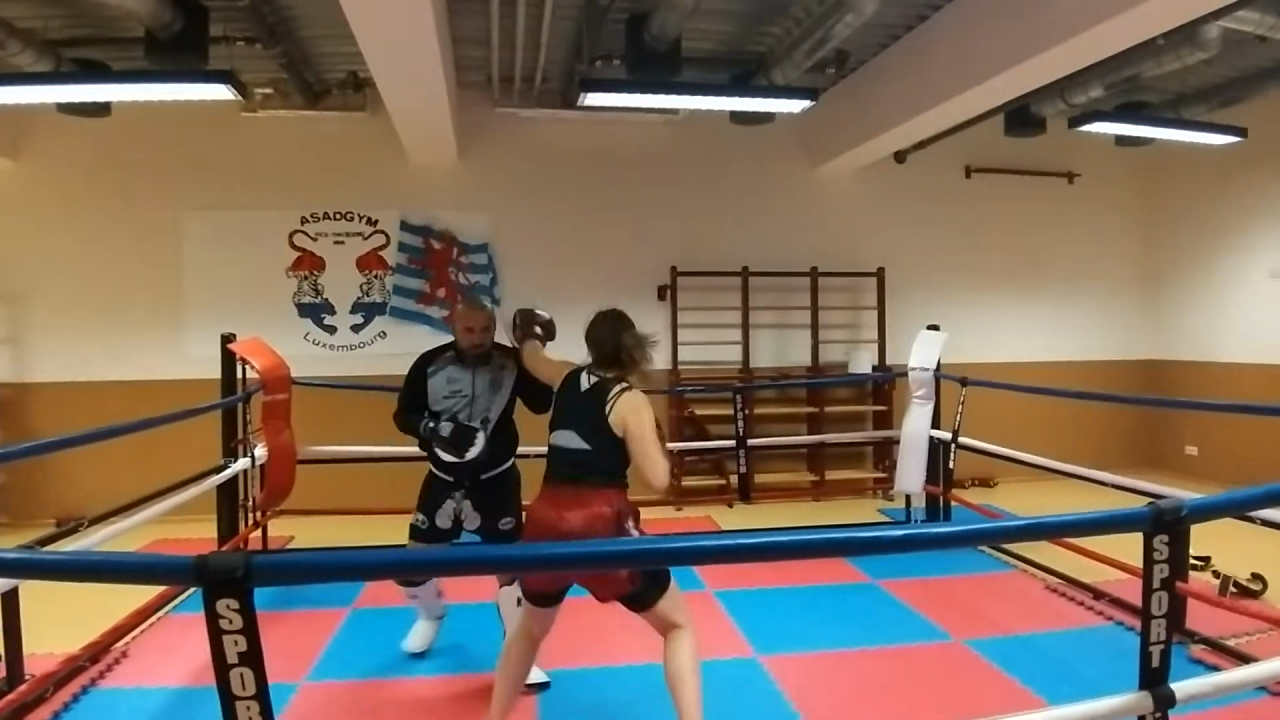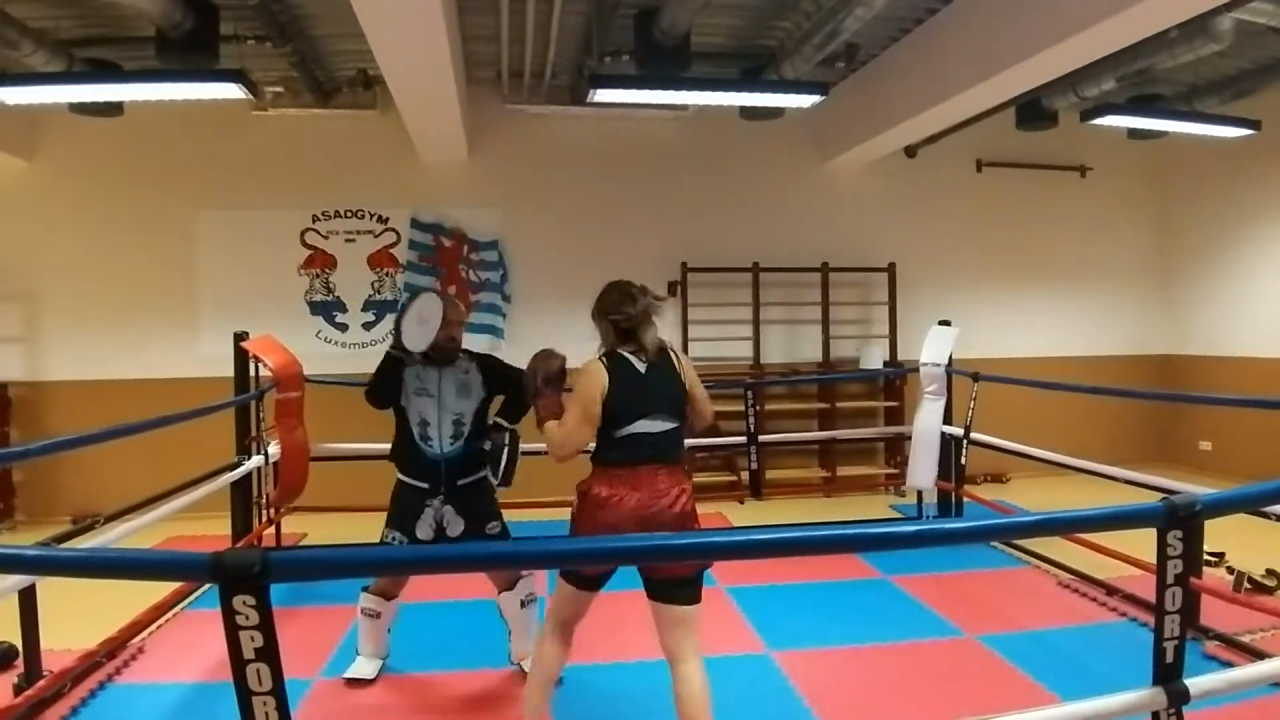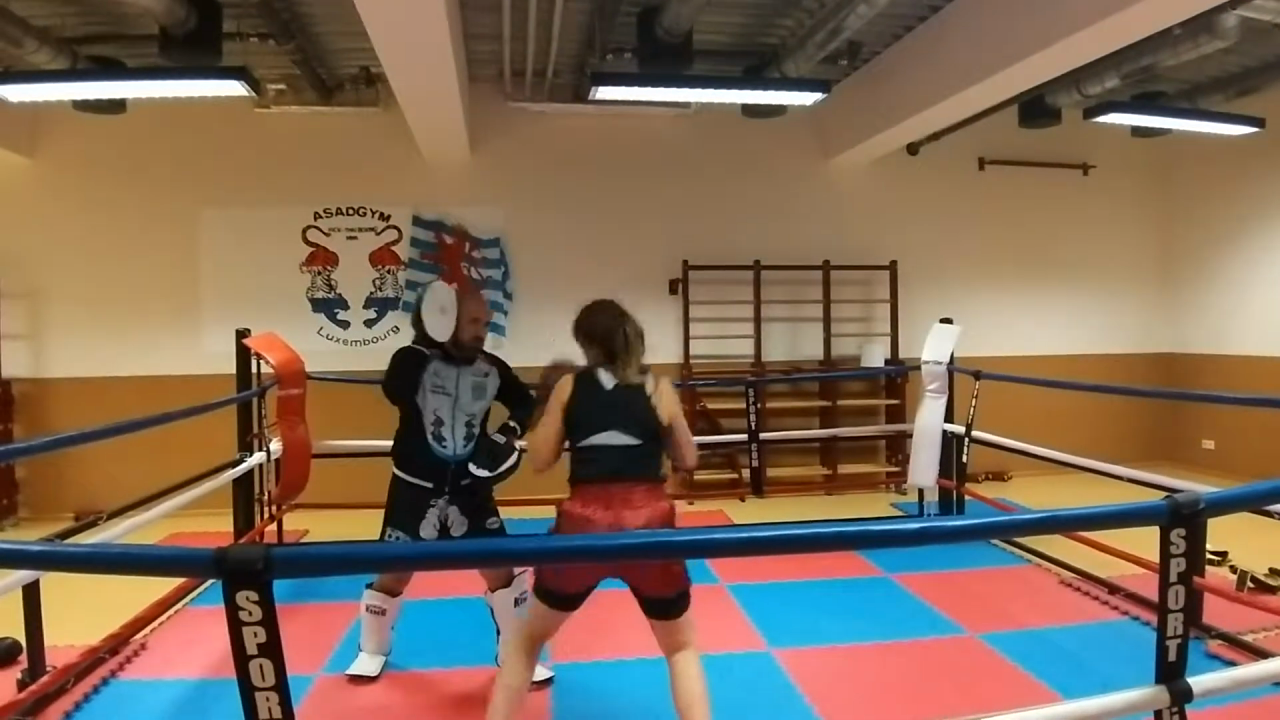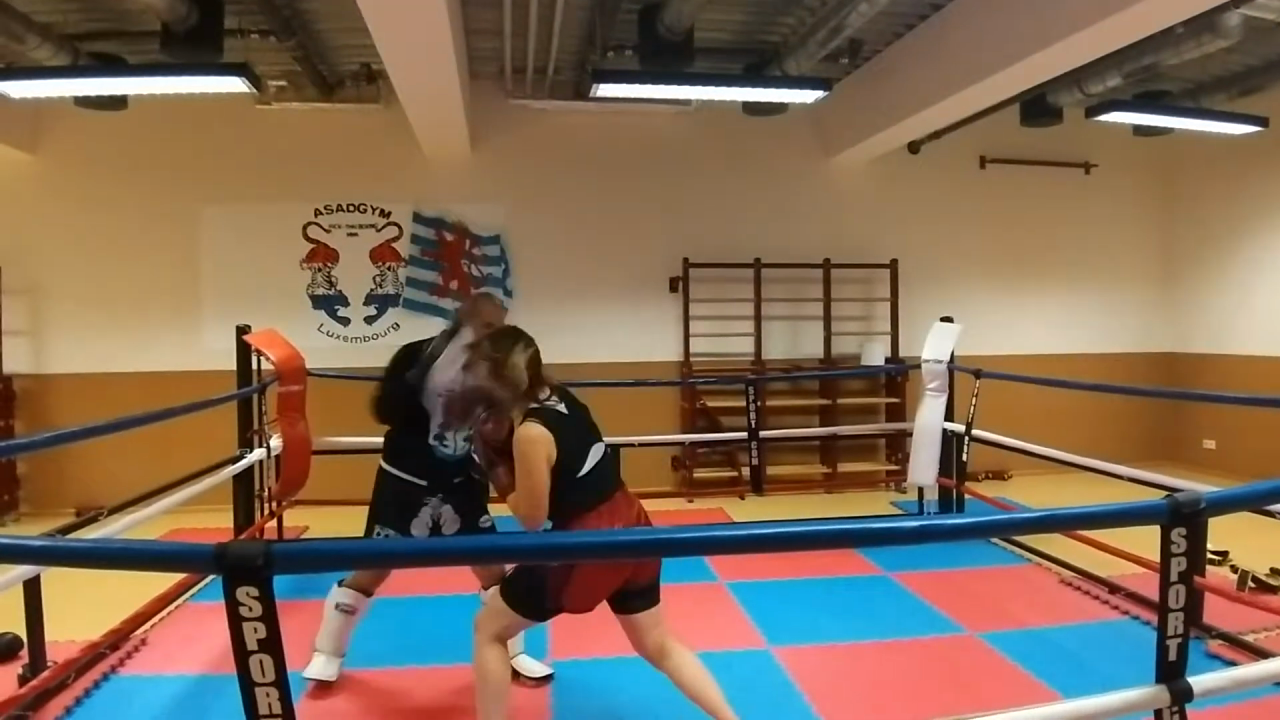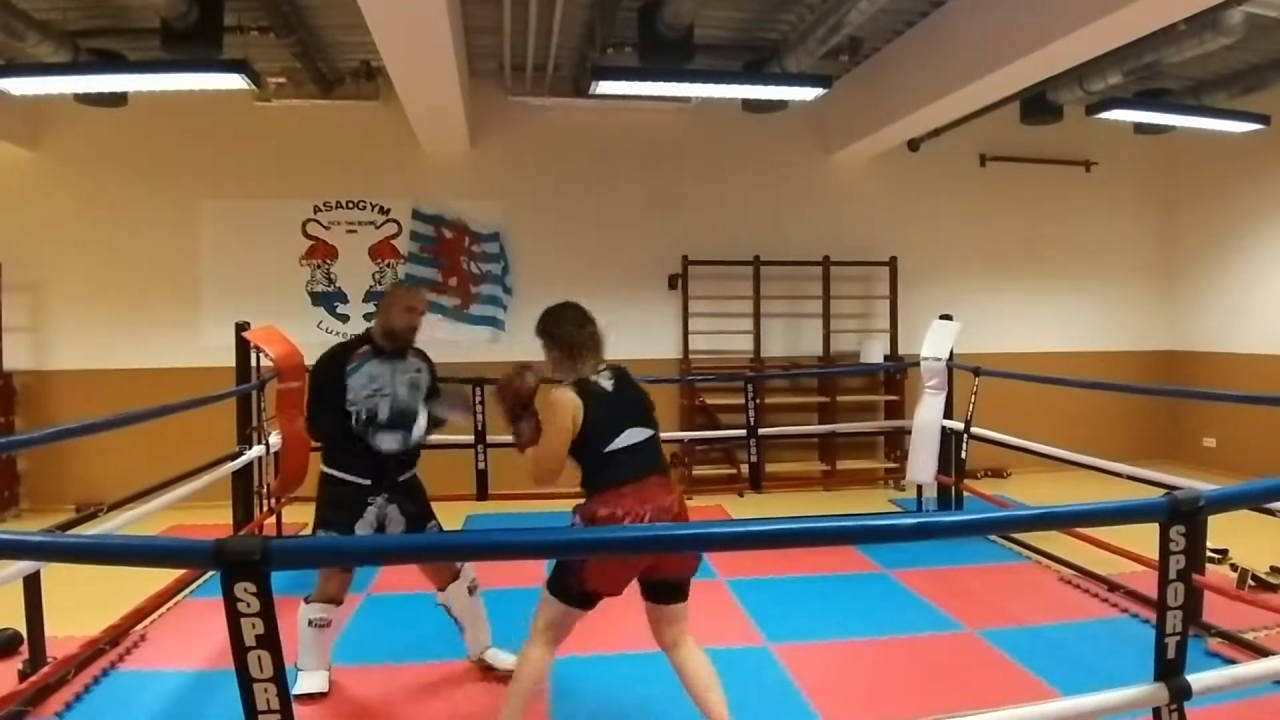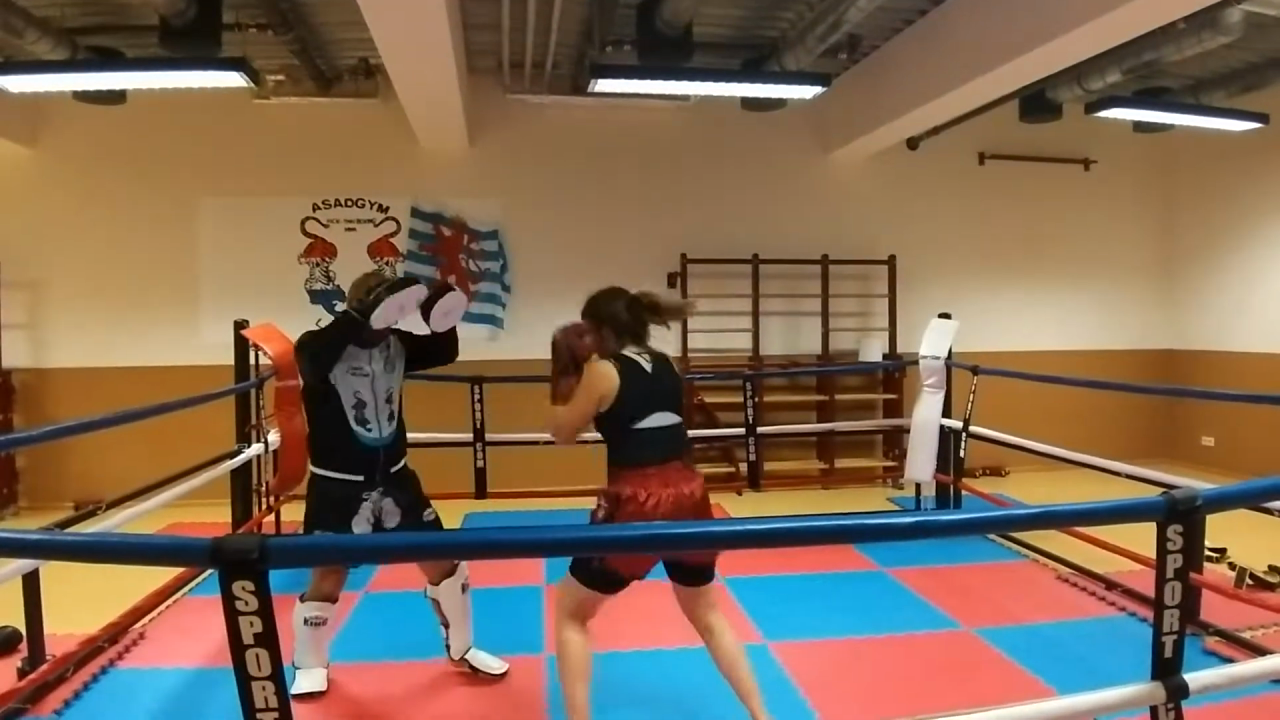
dt=0.3s
person 1, frame 1
left shoulder: (567, 377)
right shoulder: (631, 401)
left elbow: (531, 357)
right elbow: (657, 480)
left wrist: (527, 333)
right wrist: (649, 441)
left hip: (548, 522)
right hip: (601, 526)
left knee: (531, 629)
right knee: (678, 626)
person 1, frame 2
left shoulder: (596, 371)
right shoulder: (677, 361)
left elbow: (563, 449)
right elbow: (703, 419)
left wrist: (546, 406)
left hip: (608, 506)
right hip: (671, 509)
left knee: (558, 625)
right knee: (683, 652)
person 1, frame 3
left shoulder: (569, 385)
right shoulder: (658, 389)
left elbow: (539, 460)
right elbow: (687, 459)
left wrist: (551, 405)
left hip: (586, 525)
right hip: (648, 524)
left knee: (528, 639)
right knee: (682, 649)
person 1, frame 4
left shoulder: (529, 434)
right shoulder: (561, 397)
left elbow: (532, 518)
left wrist: (500, 472)
right hip: (629, 528)
left knee: (490, 630)
right knee: (659, 643)
person 1, frame 5
left shoulder: (564, 399)
right shoulder: (627, 380)
left elbow: (543, 473)
left wrist: (522, 423)
left hip: (613, 525)
right hip: (667, 514)
left knee: (545, 633)
right knee: (676, 638)
person 1, frame 6
left shoulder: (603, 371)
right shoulder: (664, 364)
left elbow: (564, 430)
left wrist: (564, 374)
left hip: (634, 506)
right hip: (687, 499)
left knee: (569, 614)
right knee: (708, 615)
person 2, frame 1
left shoulder: (508, 362)
right shoulder: (429, 366)
left elbow: (542, 403)
right elbow: (403, 416)
right wrist: (432, 429)
left hip: (495, 478)
right hip: (445, 479)
right ankle: (430, 614)
person 2, frame 2
left shoulder: (479, 367)
right shoulder: (402, 367)
left elbow: (522, 387)
right elbow: (377, 399)
left wrist: (502, 429)
right wrist: (400, 349)
left hip: (469, 488)
right hip: (415, 491)
left knee: (508, 567)
right knee: (389, 575)
left ankle: (526, 652)
right ankle: (370, 653)
person 2, frame 3
left shoulder: (492, 369)
right shoulder: (415, 359)
left elbow: (526, 403)
right elbow: (396, 393)
left wrist: (509, 433)
right wrist: (422, 342)
left hip: (470, 487)
right hip: (415, 488)
left knee: (502, 569)
right knee: (393, 573)
right ankle: (373, 650)
person 2, frame 4
right shoulder: (419, 356)
right elbow: (388, 403)
right wrist: (430, 381)
left hip: (458, 483)
right hip: (403, 483)
left knee: (495, 565)
right knee: (370, 572)
left ankle: (512, 653)
right ankle: (327, 652)
person 2, frame 5
left shoulder: (419, 364)
right shoulder: (341, 360)
left elbow: (433, 409)
right elbow: (318, 421)
left wrist: (445, 413)
right wrist: (365, 422)
left hip: (401, 484)
right hip: (346, 487)
left knee: (446, 568)
right knee: (331, 581)
left ankle: (481, 647)
right ankle: (312, 668)
person 2, frame 6
left shoulder: (395, 343)
right shoulder: (324, 345)
left elbow: (443, 353)
right elbow: (312, 358)
left wrist: (440, 319)
right wrist: (358, 315)
left hip: (395, 477)
right hip: (338, 485)
left knee: (443, 560)
right knee: (327, 577)
left ankle: (463, 647)
right ankle: (310, 666)
